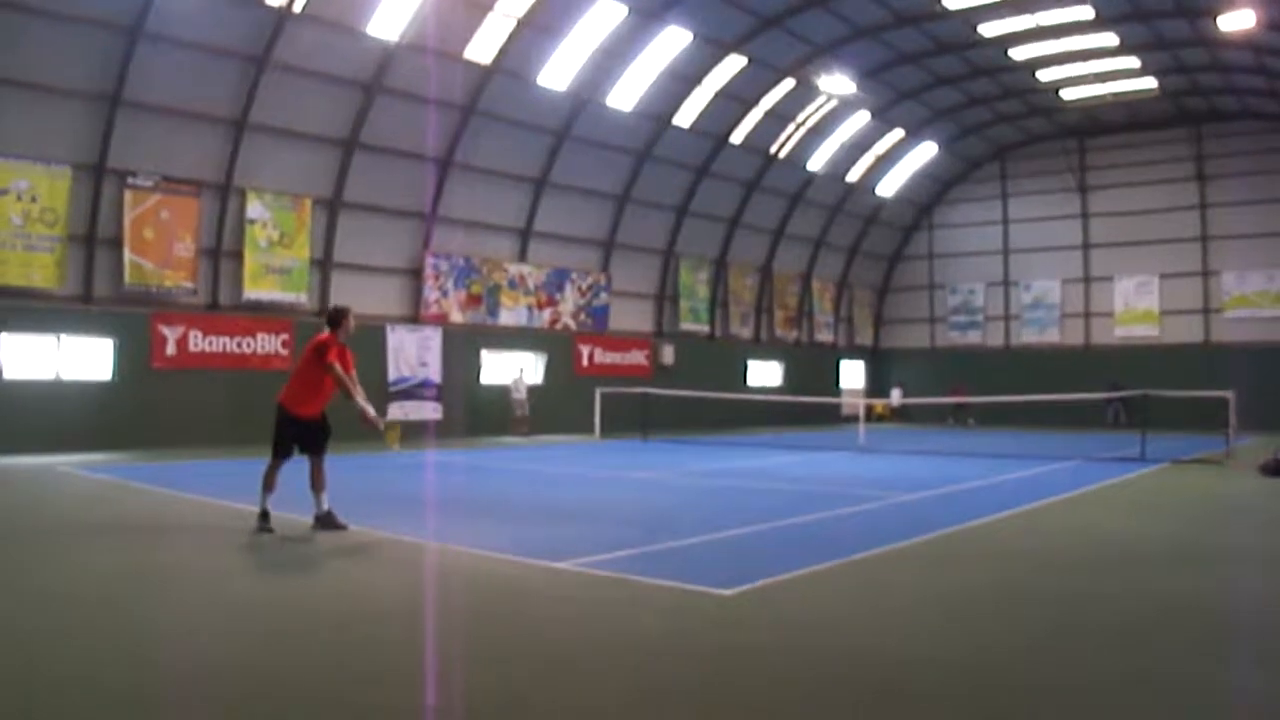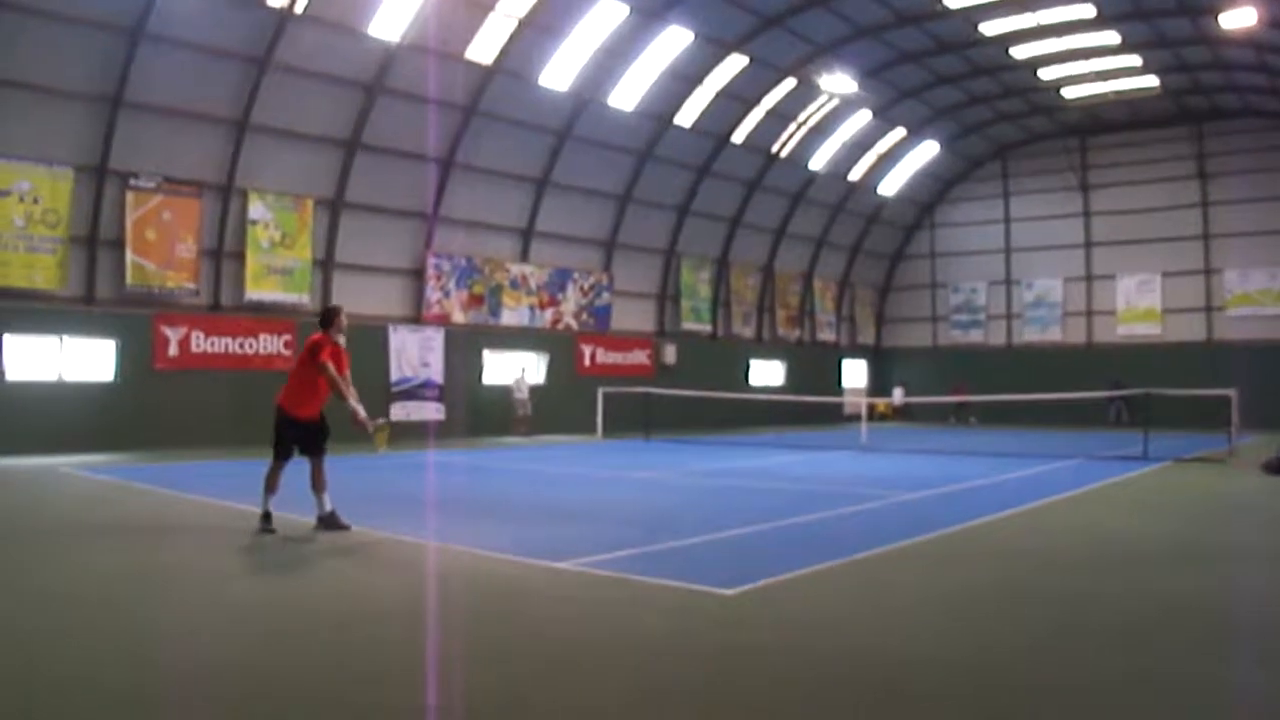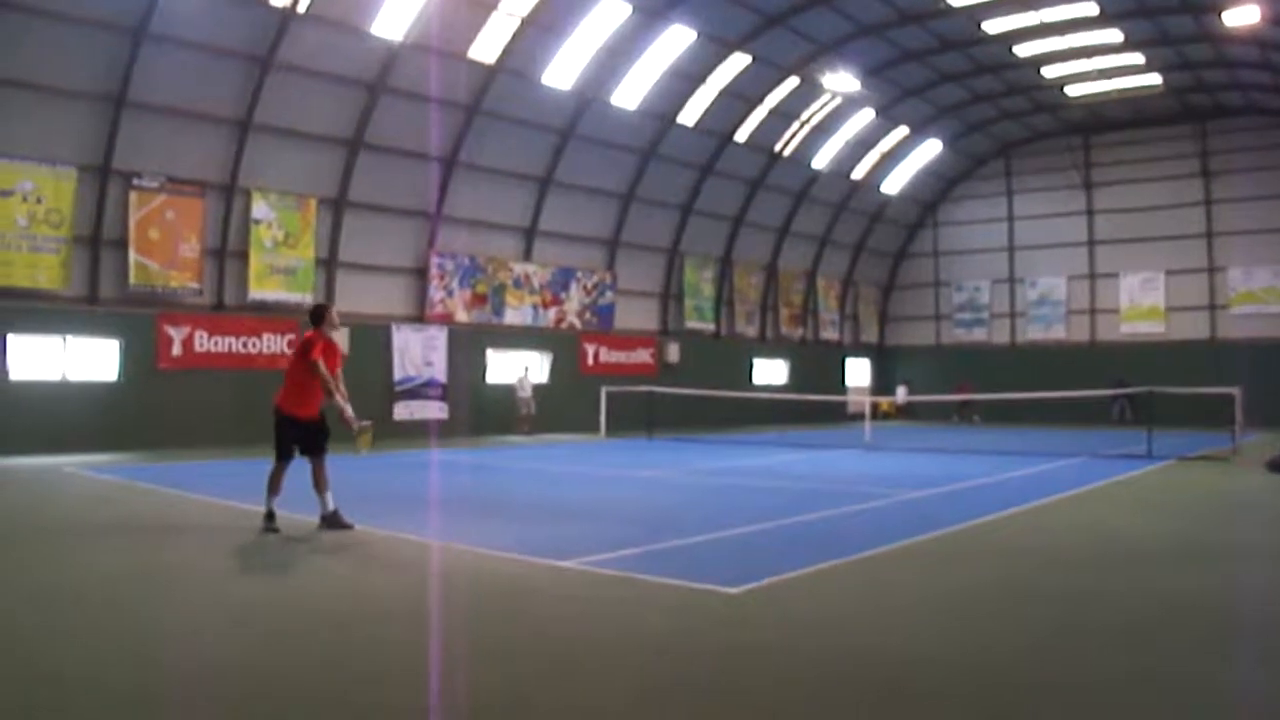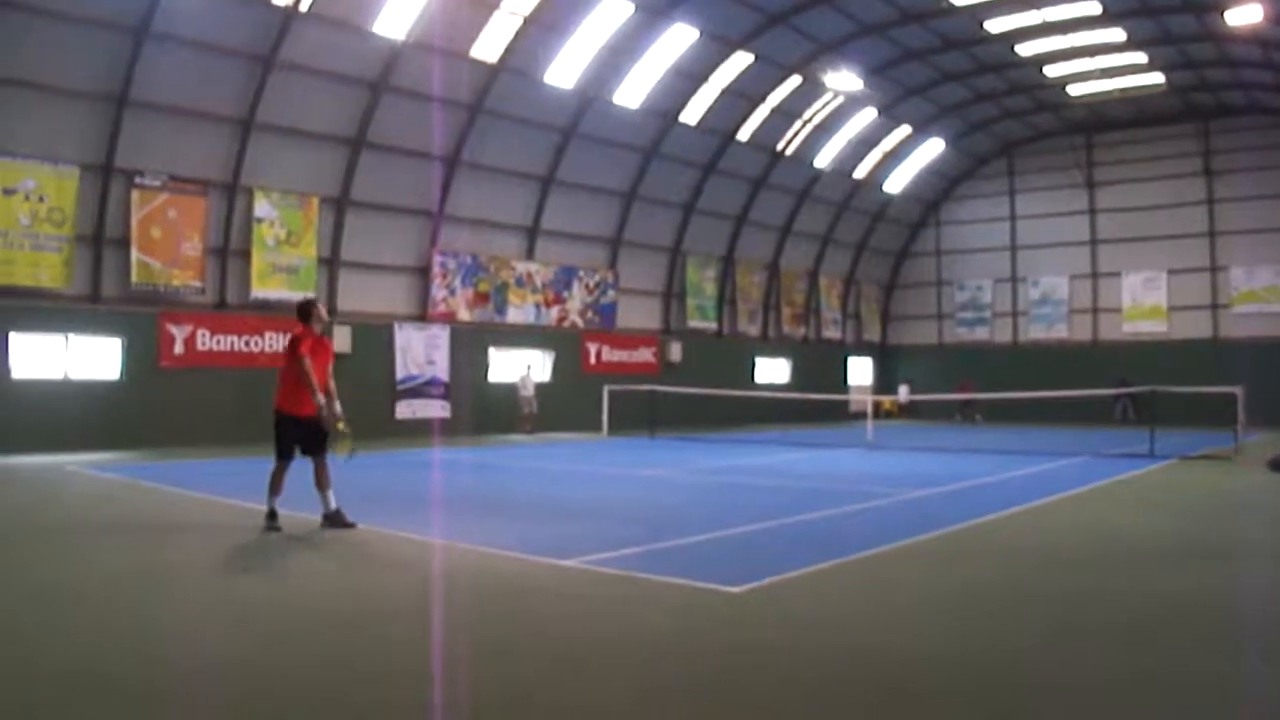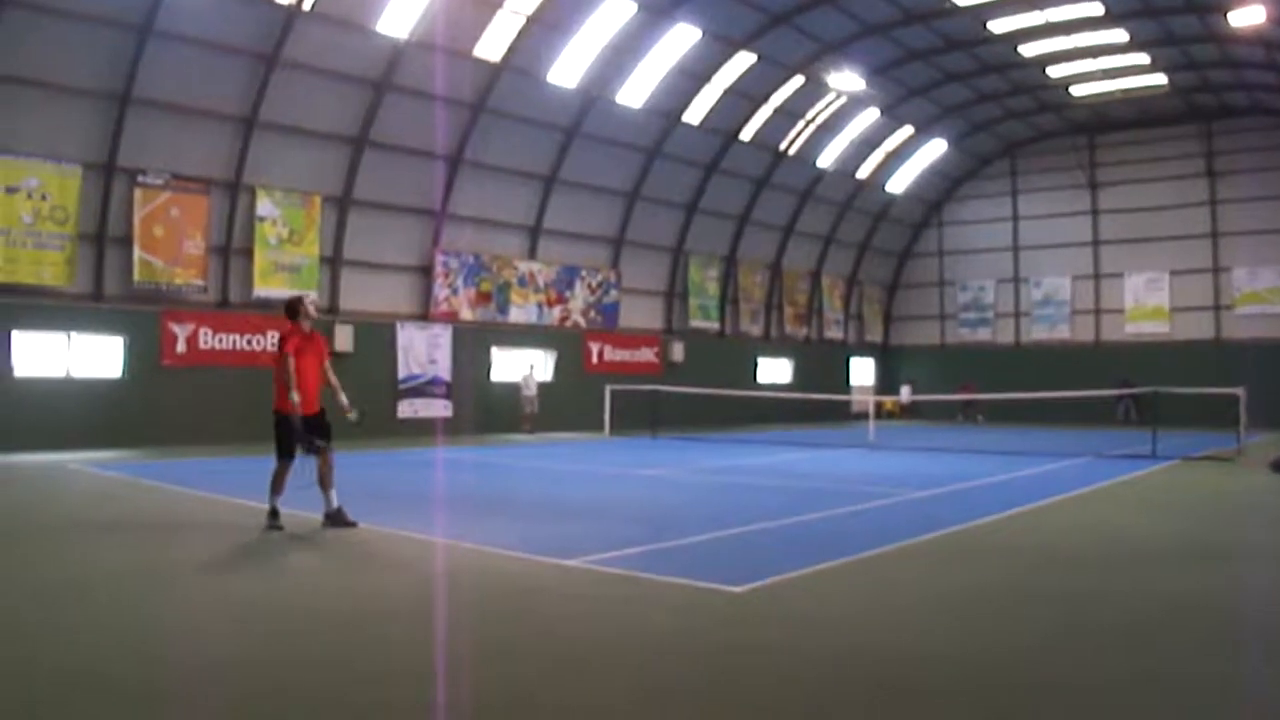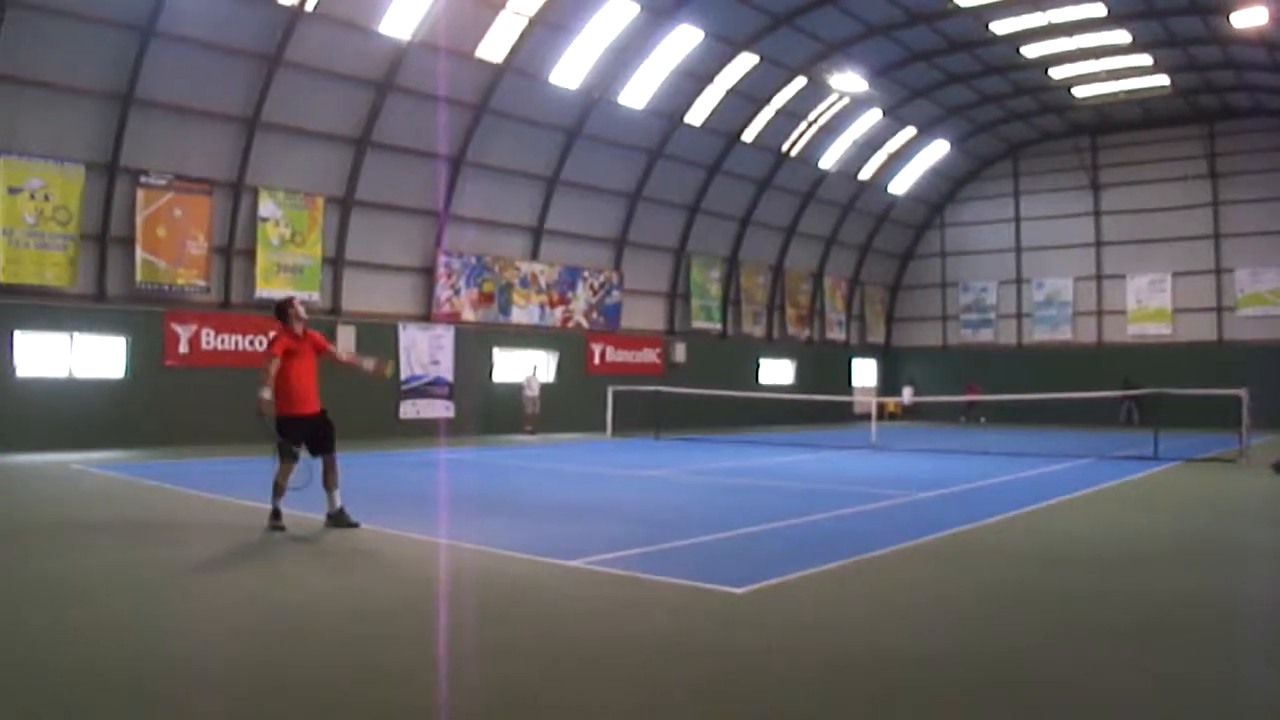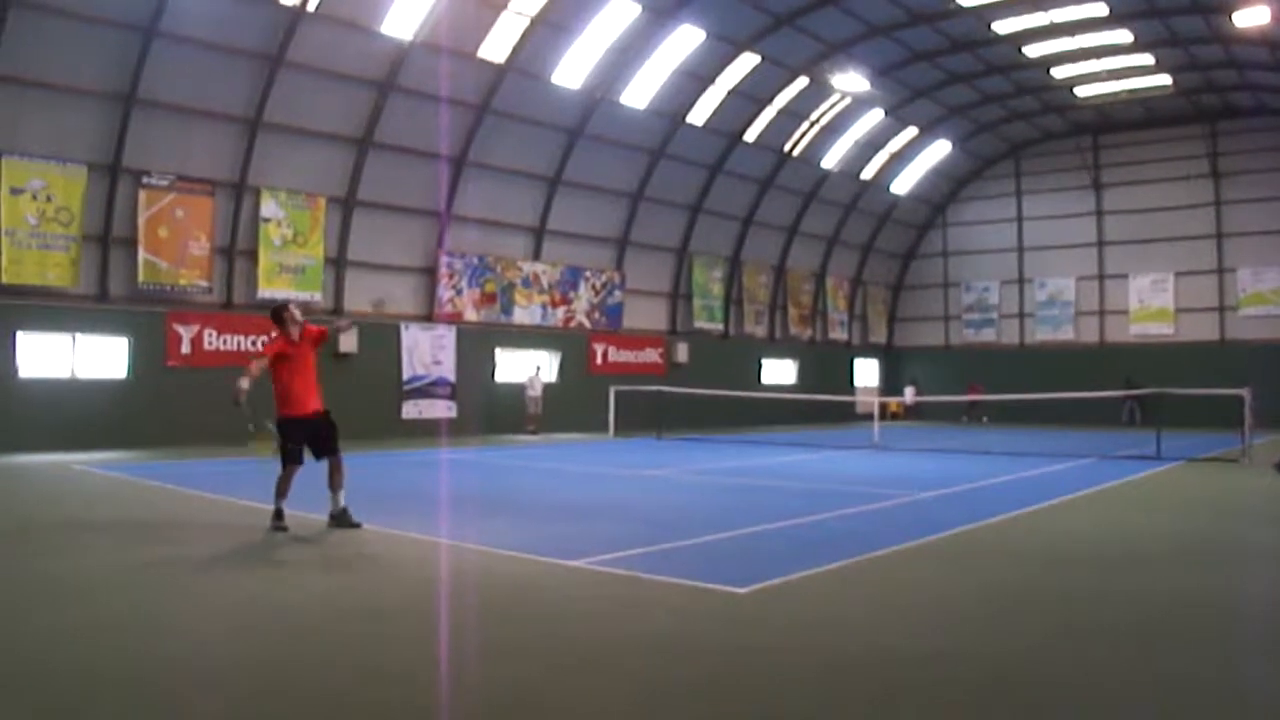
dt=0.1s
person 1, frame 1
left shoulder: (344, 351)
right shoulder: (325, 344)
left elbow: (354, 384)
right elbow: (340, 380)
left wrist: (370, 411)
right wrist: (363, 407)
left hip: (315, 414)
right hip: (292, 411)
left knee: (318, 460)
right knee: (278, 461)
left ankle: (323, 513)
right ankle: (264, 512)
person 1, frame 2
left shoulder: (339, 350)
right shoulder: (318, 344)
left elbow: (347, 384)
right elbow: (333, 380)
left wrist: (360, 412)
right wrist: (354, 408)
left hip: (313, 414)
right hip: (290, 413)
left knee: (318, 461)
right knee: (279, 463)
left ankle: (325, 513)
right ankle: (266, 513)
person 1, frame 3
left shoulder: (333, 348)
right shoulder: (311, 341)
left elbow: (338, 381)
right elbow: (322, 377)
left wrist: (348, 411)
right wrist: (343, 407)
left hip: (313, 414)
right hip: (289, 413)
left knee: (319, 461)
right knee: (283, 463)
left ankle: (328, 513)
right ankle: (269, 513)
person 1, frame 4
left shoulder: (325, 343)
right shoulder: (300, 337)
left elbow: (329, 377)
right elbow: (307, 372)
left wrist: (336, 407)
right wrist: (320, 401)
left hip: (311, 412)
right hip: (289, 412)
left knee: (321, 460)
right knee: (284, 463)
left ankle: (330, 511)
right ankle: (271, 512)
person 1, frame 5
left shoulder: (318, 339)
right shoulder: (290, 336)
left elbow: (327, 371)
right elbow: (289, 368)
left wrist: (341, 396)
right wrist: (293, 396)
left hip: (313, 410)
right hip: (288, 411)
left knee: (325, 457)
right knee: (285, 462)
left ankle: (332, 510)
right ankle: (273, 511)
person 1, frame 6
left shoulder: (311, 337)
right shoulder: (280, 339)
left elbow: (338, 355)
right elbow: (272, 367)
left wrist: (365, 363)
right wrist: (266, 392)
left hip: (314, 411)
right hip: (289, 414)
left knee: (329, 458)
right knee: (287, 464)
left ankle: (335, 511)
right ankle: (275, 511)
person 1, frame 7
left shoulder: (310, 334)
right shoulder: (276, 344)
left elbow: (340, 327)
right elbow: (260, 364)
right wrist: (245, 382)
left hip: (316, 412)
right hip: (290, 416)
left knee: (336, 458)
right knee: (291, 468)
left ankle: (338, 512)
right ankle: (278, 513)
